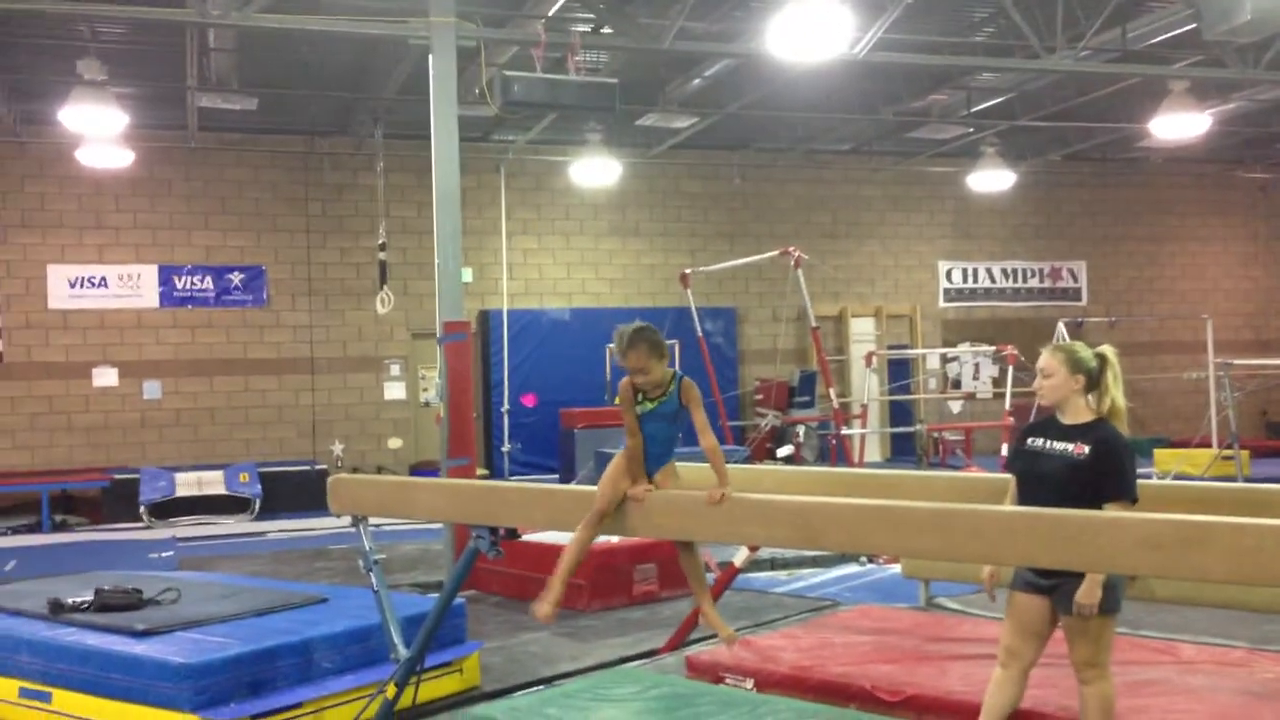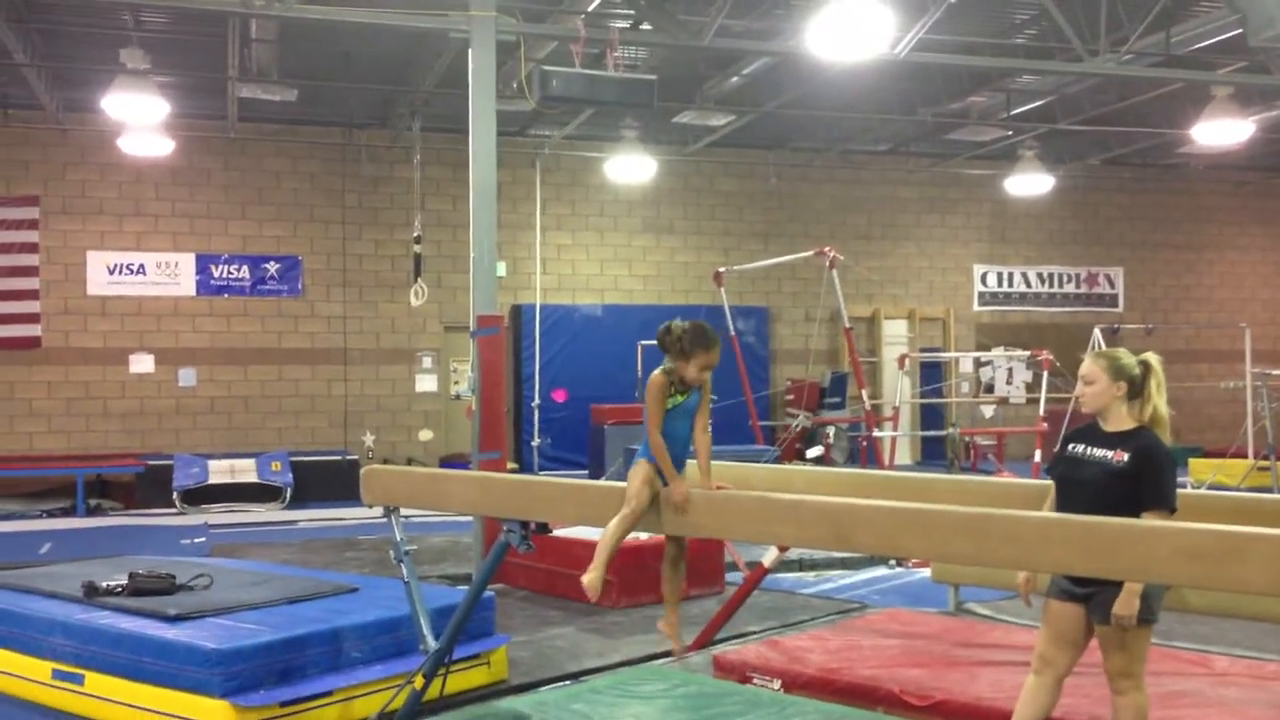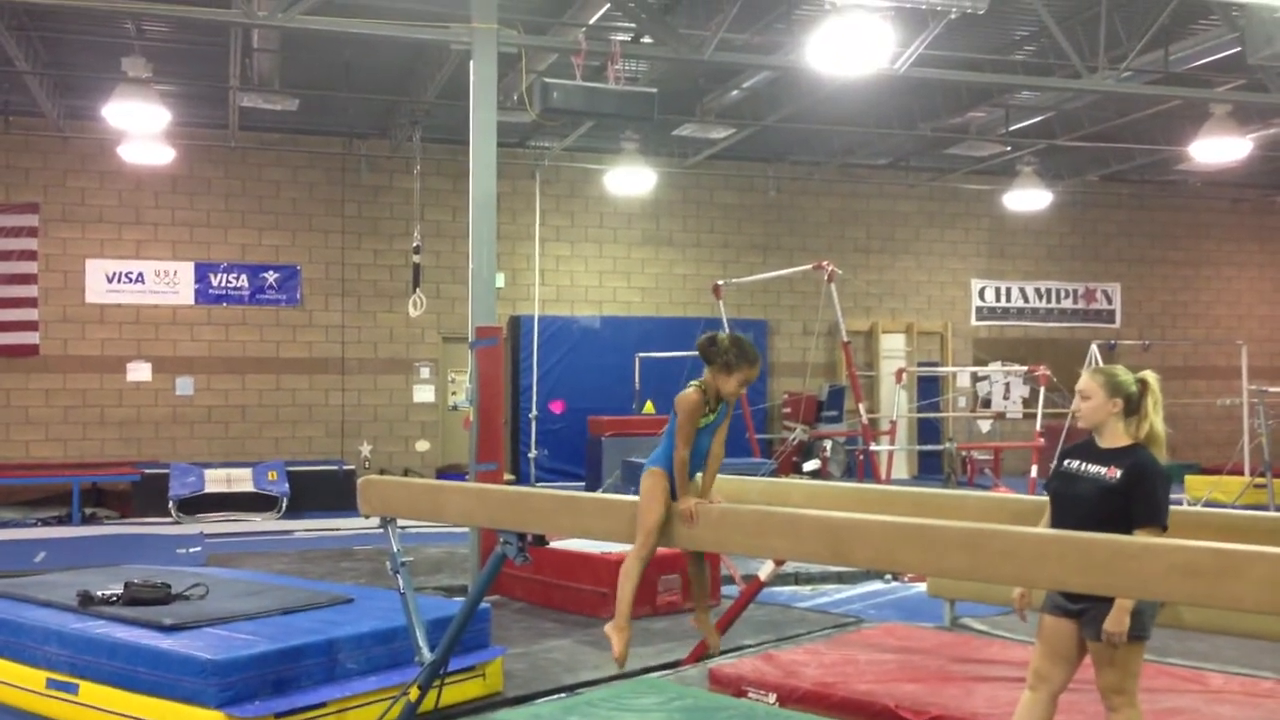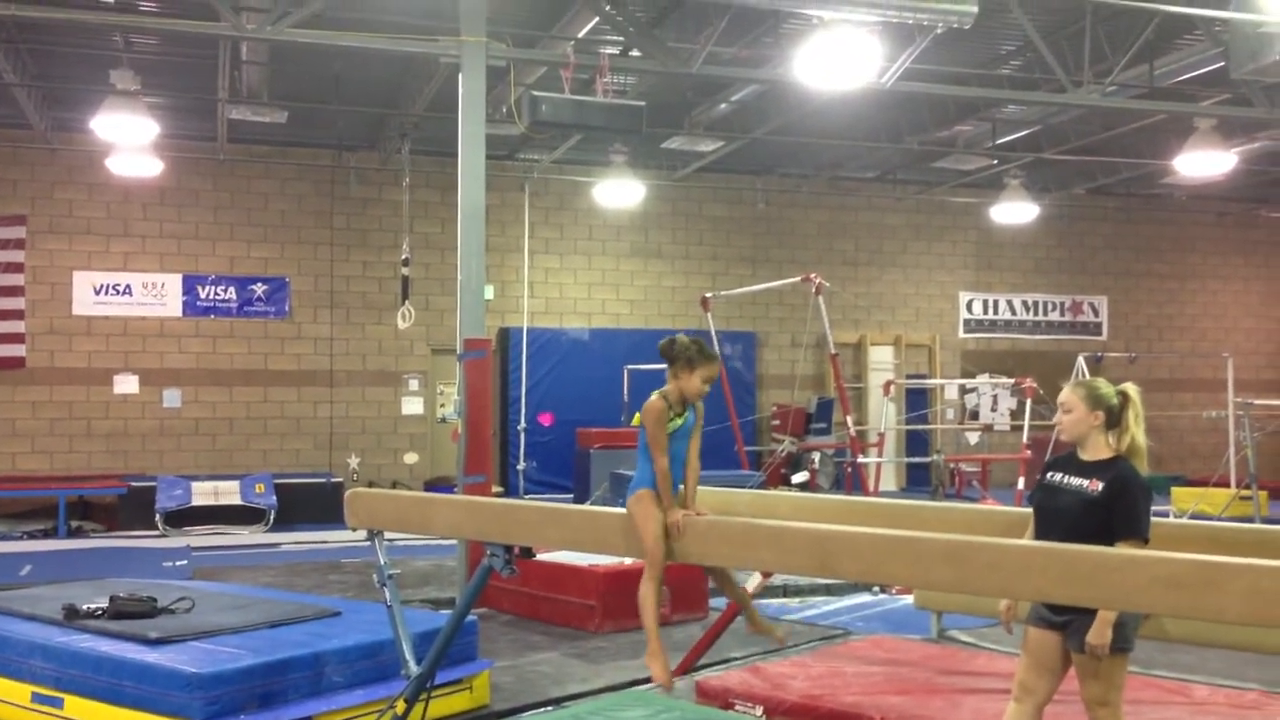
dt=0.7s
person 1, frame 1
left shoulder: (1108, 442)
right shoulder: (1033, 433)
right elbow: (1014, 499)
left wrist: (1095, 580)
left hip: (1084, 573)
right hip: (1034, 567)
left knee: (1090, 669)
right knee: (1011, 658)
person 1, frame 2
left shoulder: (1149, 450)
right shoulder: (1076, 439)
right elbow: (1053, 505)
left wrist: (1132, 590)
left hip: (1120, 581)
right hip: (1070, 575)
left knee: (1124, 680)
right knee: (1045, 666)
person 1, frame 3
left shoulder: (1143, 467)
right shoulder: (1071, 455)
right elbow: (1050, 521)
left wrist: (1123, 607)
left hip: (1114, 598)
right hip: (1065, 591)
right knee: (1040, 681)
person 1, frame 4
left shoulder: (1124, 480)
right shoulder: (1054, 468)
right elbow: (1034, 533)
left wrist: (1106, 620)
left hip: (1097, 609)
right hip: (1049, 603)
person 2, frame 1
left shoulder: (684, 387)
right shoulder: (627, 388)
left elbow: (706, 437)
right elbow: (633, 439)
left wrist: (723, 484)
right wrist: (636, 482)
left hip: (661, 462)
right hip: (630, 459)
right knee: (599, 512)
left ankle: (707, 609)
right ankle: (554, 592)
person 2, frame 2
left shoulder: (703, 384)
right shoulder: (659, 380)
left elbow: (701, 431)
right elbow: (654, 434)
left wrist: (706, 480)
right wrist: (673, 480)
left hip: (675, 470)
right hip: (649, 463)
left knee: (676, 546)
right knee: (634, 507)
left ankle: (671, 619)
right ankle: (595, 570)
person 2, frame 3
left shoulder: (728, 398)
right shoulder: (692, 398)
left elbow: (717, 447)
right elbow: (682, 451)
left wrist: (705, 493)
right wrist: (683, 497)
left hip: (687, 477)
right hip: (660, 471)
left knee: (699, 547)
right knee: (646, 544)
left ankle: (703, 617)
right ankle: (620, 624)
person 2, frame 4
left shoulder: (696, 407)
right shoulder: (656, 406)
left elbow: (693, 458)
right elbow: (661, 461)
left wrist: (689, 504)
right wrist: (671, 509)
left hip: (672, 492)
right hip: (647, 492)
right knee: (655, 565)
left ankle: (753, 618)
right ankle: (654, 649)
